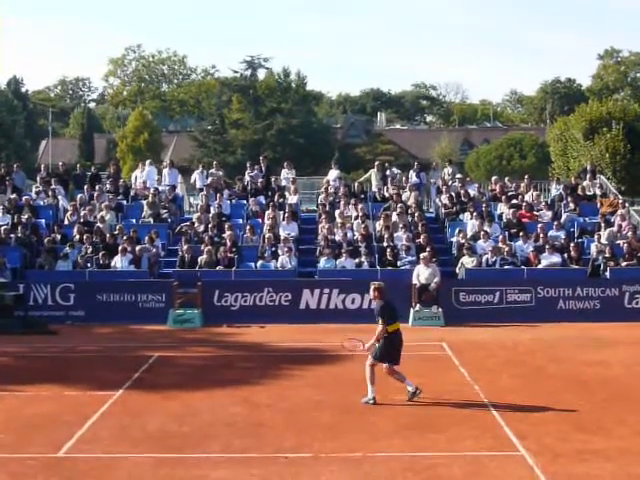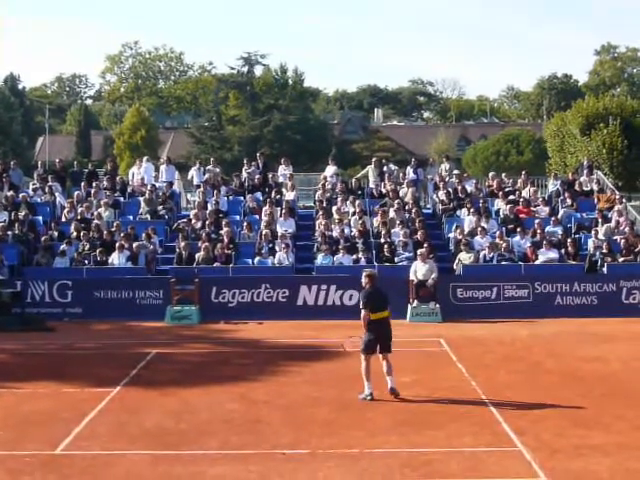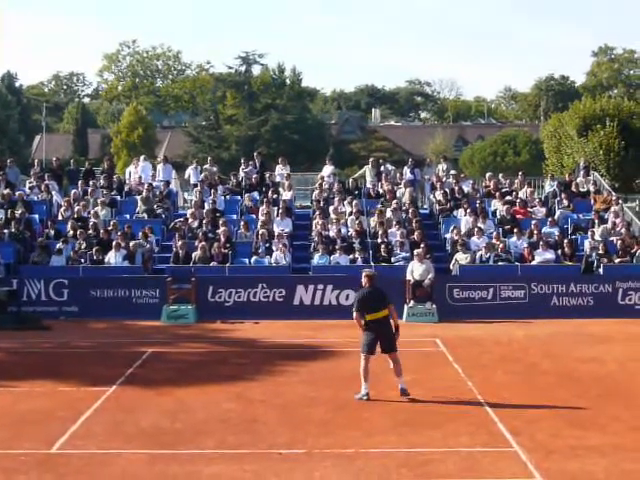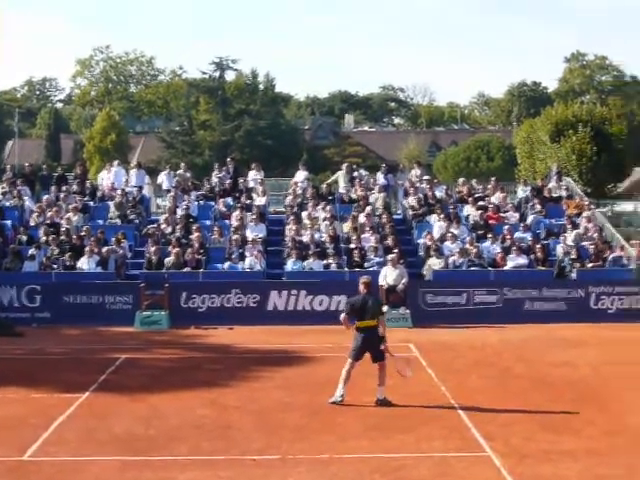
dt=0.3s
person 1, frame 1
left shoulder: (380, 307)
right shoulder: (388, 304)
left elbow: (382, 328)
left wrist: (371, 343)
right wrist: (378, 339)
left hip: (388, 340)
right hip: (397, 338)
left knee: (370, 364)
right knee: (390, 369)
left ankle: (371, 396)
right ankle: (413, 388)
person 1, frame 2
left shoulder: (365, 293)
right shoulder: (381, 292)
left elbow: (364, 315)
right elbow: (388, 311)
left wrist: (365, 330)
left hip: (373, 329)
right hip: (386, 327)
left knee: (365, 359)
right knee: (385, 358)
left ankle: (368, 392)
right ankle: (391, 386)
person 1, frame 3
left shoulder: (360, 295)
right shoulder: (381, 292)
left elbow: (356, 316)
right elbow: (392, 310)
left wrist: (363, 328)
right wrist: (396, 328)
left hip: (371, 329)
right hip: (386, 328)
left knee: (365, 360)
right knee: (394, 358)
left ankle: (364, 392)
right ankle: (402, 388)
person 1, frame 4
left shoulder: (353, 301)
right shoulder: (376, 301)
left elbow: (343, 318)
right elbow: (381, 321)
left wrist: (349, 326)
right wrist: (383, 339)
left hip: (361, 336)
right hip: (374, 337)
left knee: (349, 365)
right knee: (382, 366)
left ankle: (339, 395)
right ankle: (380, 397)
